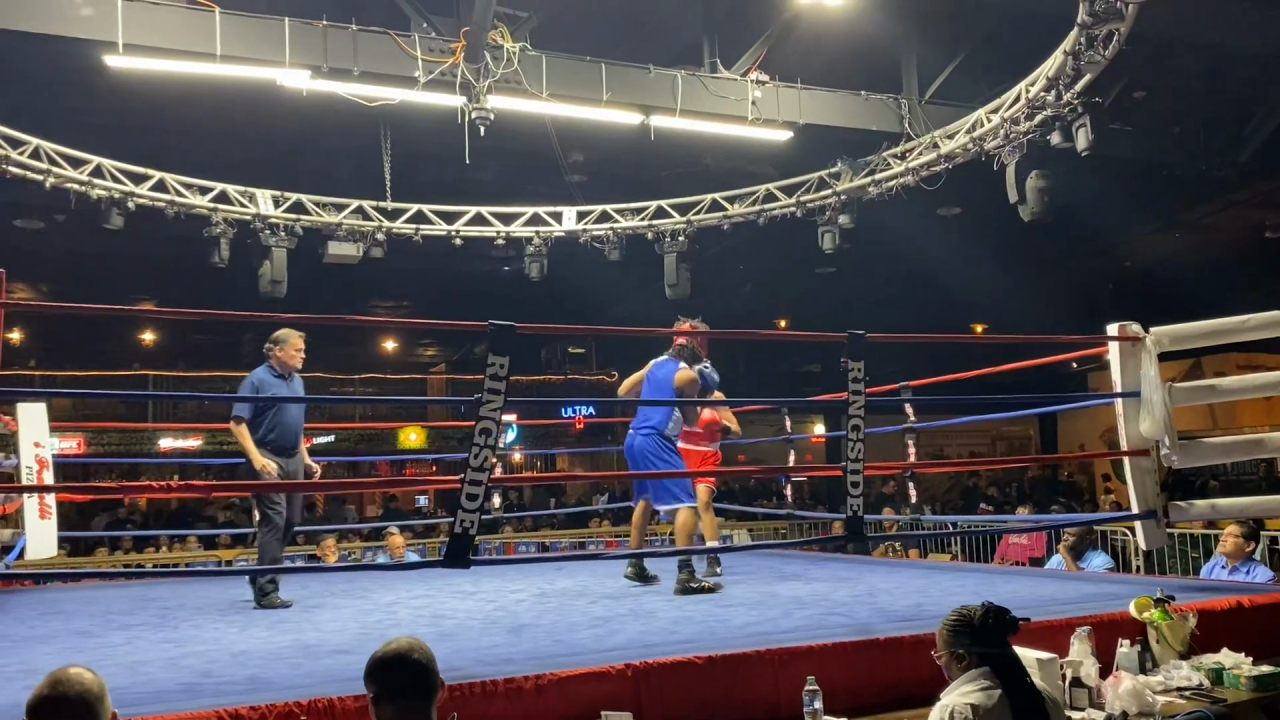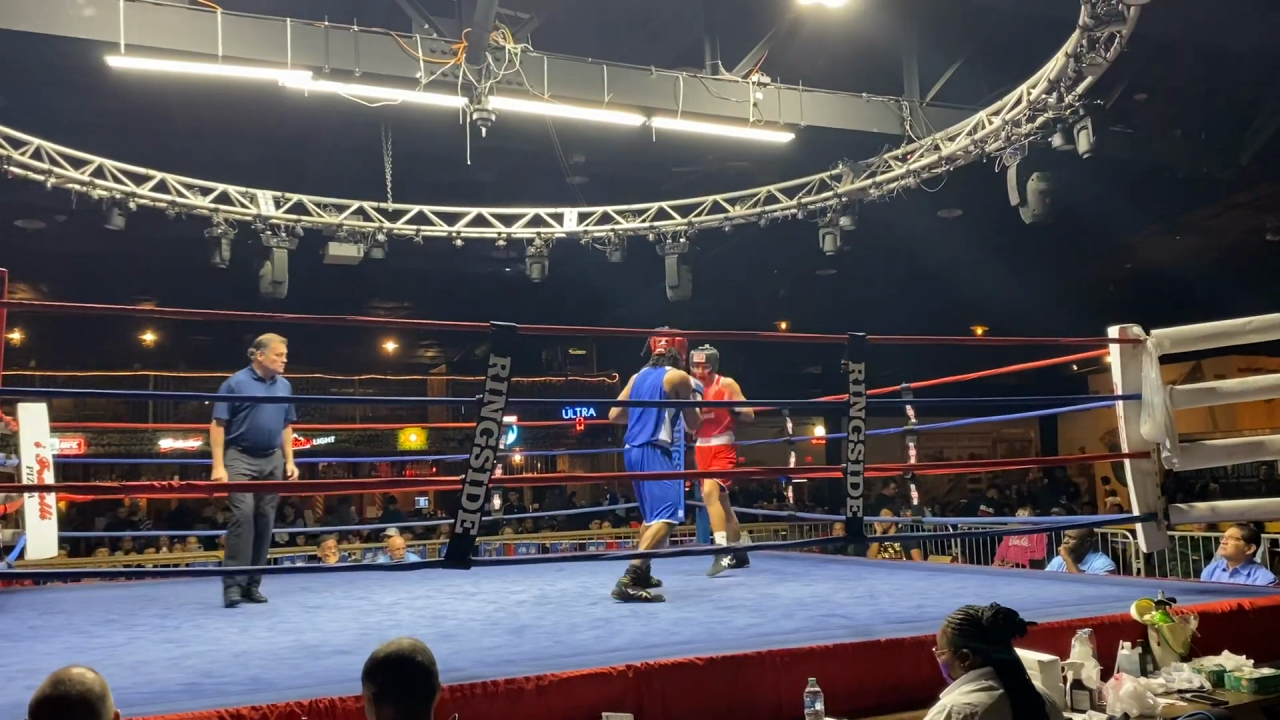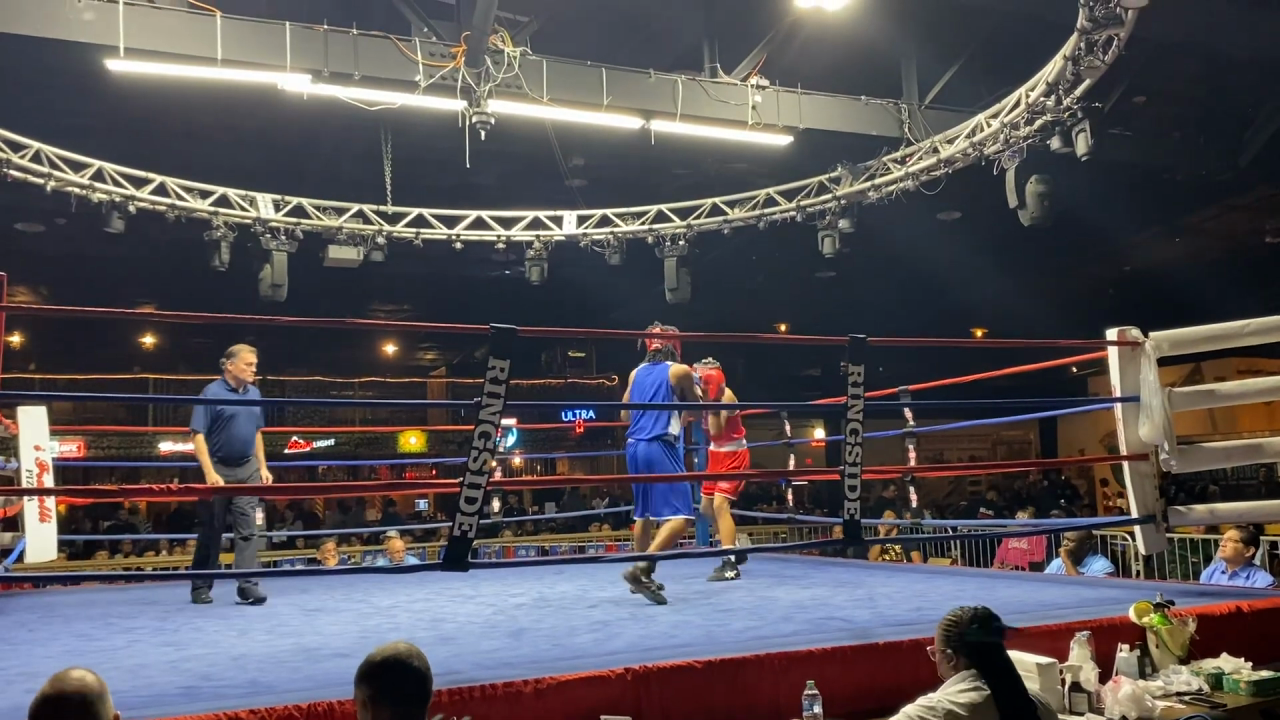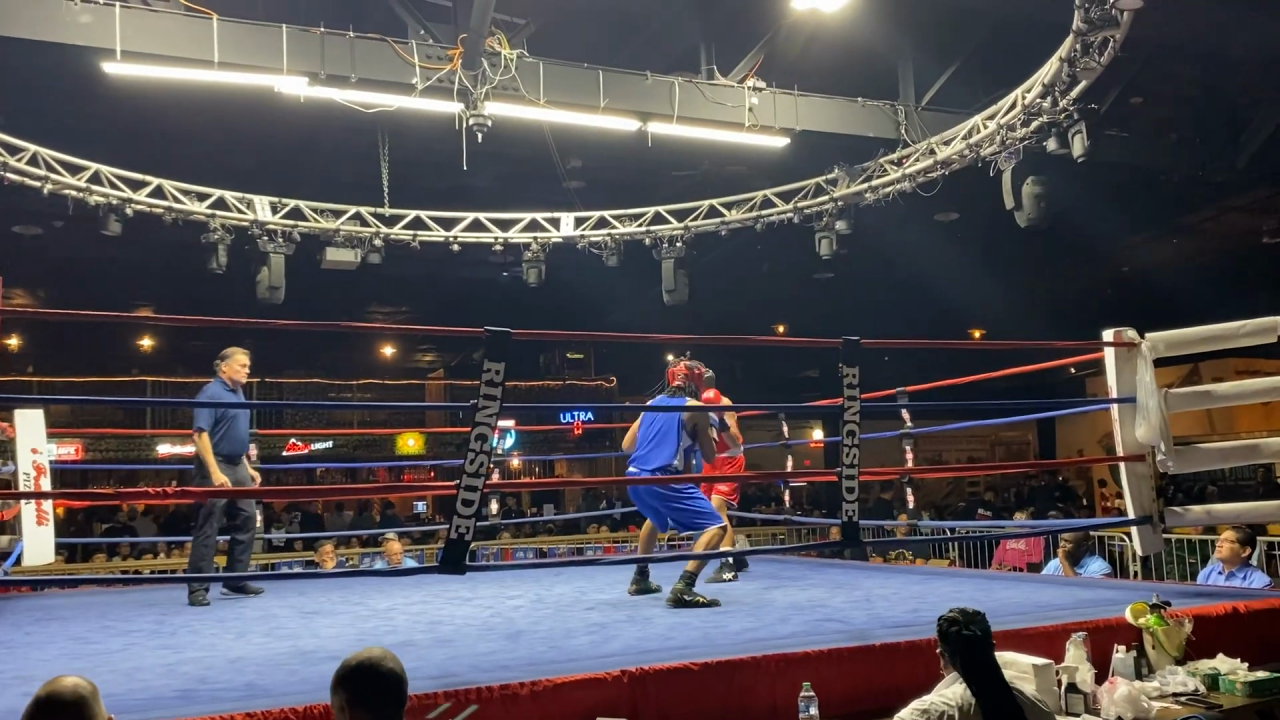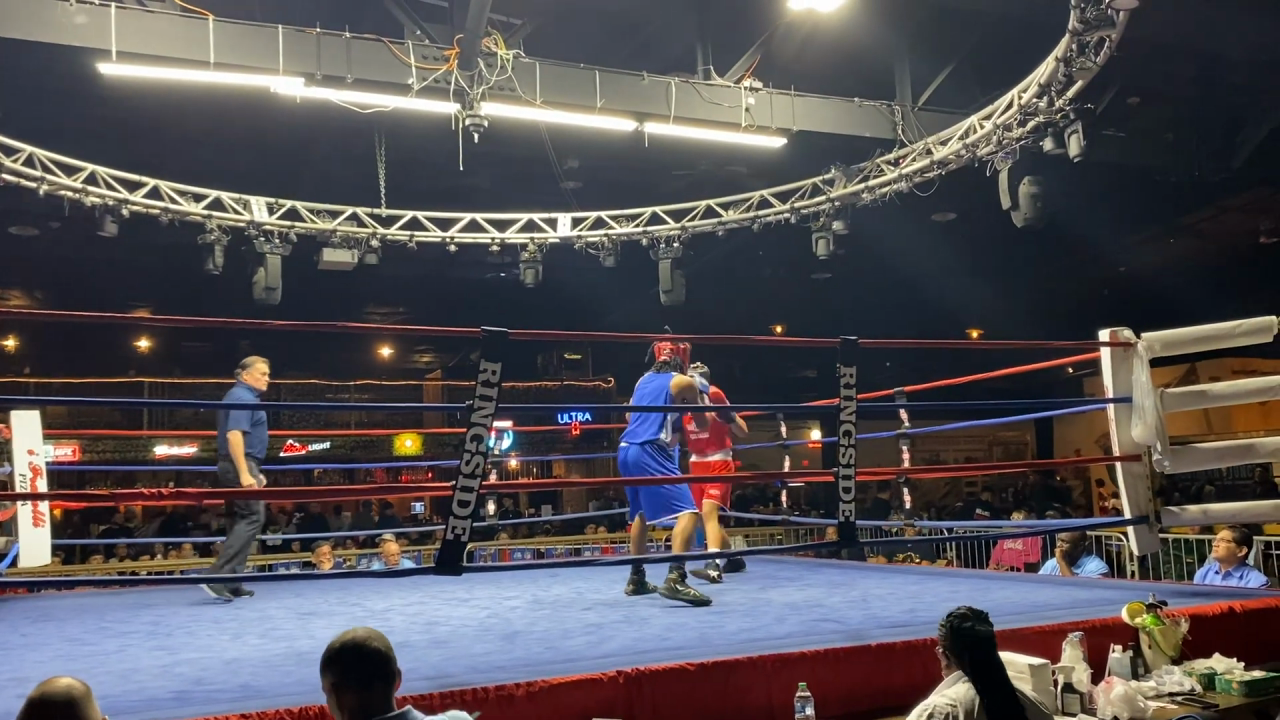
dt=0.4s
person 1, frame 1
left shoulder: (655, 364)
right shoulder: (689, 376)
left elbow: (623, 392)
right elbow: (691, 420)
right wrist: (699, 392)
left hip: (634, 439)
right hip: (657, 443)
left knee: (645, 501)
right knee: (685, 504)
left ankle: (636, 565)
right ankle: (686, 575)
person 1, frame 2
left shoulder: (638, 376)
right shoulder: (679, 377)
left elbow: (614, 415)
right elbow: (693, 424)
right wrist: (694, 397)
left hip: (633, 451)
right hip: (655, 452)
left knee: (654, 515)
right knee: (666, 518)
left ankle: (641, 573)
right ankle: (628, 581)
person 1, frame 3
left shoulder: (637, 373)
right shoulder: (681, 371)
left elbow: (626, 415)
right wrist: (694, 389)
left hip: (634, 447)
right hip: (660, 448)
left knee: (645, 513)
right knee: (679, 515)
left ankle: (643, 574)
right ankle: (641, 569)
person 1, frame 4
left shoulder: (652, 404)
right shoulder: (697, 408)
left elbow: (627, 446)
right elbow: (710, 458)
right wrist: (710, 430)
left hip: (635, 477)
right hip: (662, 477)
left knee: (656, 518)
right knee: (715, 526)
left ankle: (640, 579)
right ankle: (683, 589)
person 1, frame 5
left shoulder: (644, 380)
right shoulder: (685, 382)
right elbow: (703, 425)
right wrist: (702, 396)
left hip: (626, 452)
right hip: (651, 453)
left knee: (642, 513)
right knee: (686, 512)
left ankle: (636, 578)
right ankle: (675, 580)
person 2, frame 1
left shoulder: (296, 381)
right shoulder: (257, 380)
right elbow: (237, 423)
left wrist: (306, 458)
right wrist: (256, 458)
left hip: (293, 459)
right hip: (268, 461)
left knee: (289, 520)
right knee: (273, 519)
left ankle: (261, 574)
right ankle: (266, 591)
person 2, frame 2
left shoulder: (284, 386)
right shoulder: (235, 383)
right elbow: (217, 425)
left wrist: (289, 461)
right wrist: (218, 465)
left hip: (272, 461)
right hip: (240, 458)
left knee: (264, 522)
right knee: (242, 516)
left ankle: (251, 585)
right ankle: (233, 584)
person 2, frame 3
left shoulder: (254, 394)
right shoulder: (211, 394)
right elbow: (198, 435)
left wrist: (263, 466)
right wrist: (209, 472)
left hip: (247, 469)
right hip: (219, 469)
left knee: (247, 526)
right knee: (211, 529)
left ankle: (247, 586)
right ankle: (200, 586)
person 2, frame 4
left shoulder: (238, 394)
right shoulder: (210, 393)
right elbow: (200, 434)
left wrist: (248, 467)
right wrist: (215, 472)
left hip: (237, 468)
right hip: (215, 470)
left knee: (246, 521)
right knee: (207, 528)
left ankle: (235, 580)
right ankle: (198, 588)
person 2, frame 5
left shoulder: (245, 397)
right shoulder: (242, 397)
right elbow: (234, 435)
left wrist: (253, 472)
right wrist: (245, 474)
left hip: (242, 468)
right hip: (240, 468)
left knee: (240, 522)
right knee: (252, 519)
left ankle: (230, 583)
right ankle: (218, 576)
person 3, frame 1
left shoulder: (716, 397)
left elbow: (737, 431)
left wrist: (724, 426)
left hip: (707, 455)
right hip: (682, 452)
left knee: (703, 502)
left ankle: (712, 559)
person 3, frame 2
left shoulder: (727, 384)
left elbow: (749, 415)
left wrist: (731, 408)
left hip: (723, 448)
right hip: (702, 449)
left knee: (709, 493)
right knee: (721, 503)
left ankle: (723, 553)
right ankle: (739, 554)
person 3, frame 3
left shoulder: (725, 395)
right shoulder: (698, 395)
left elbow: (715, 430)
left wrist: (715, 399)
left hip: (733, 454)
right hip: (716, 454)
left knee: (720, 505)
right knee: (707, 508)
left ankle: (730, 564)
right ankle: (735, 553)
person 3, frame 4
left shoulder: (723, 404)
left elbow: (734, 440)
left wrist: (720, 418)
left hip: (730, 461)
right hip: (711, 461)
left knee: (717, 507)
left ankle: (728, 566)
right ankle: (737, 558)
person 3, frame 5
left shoulder: (717, 401)
left elbow: (743, 432)
left hip: (719, 463)
right hip: (697, 464)
left knee: (709, 511)
right knee: (705, 516)
left ankle: (713, 565)
right ankle: (734, 559)
